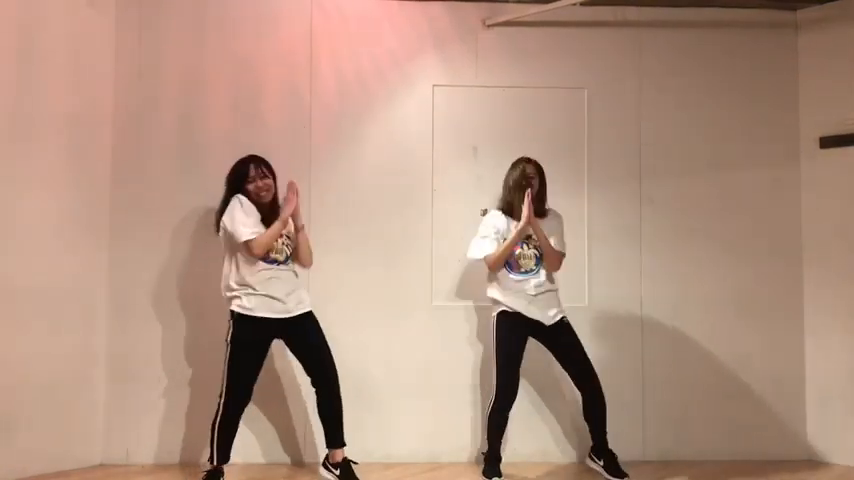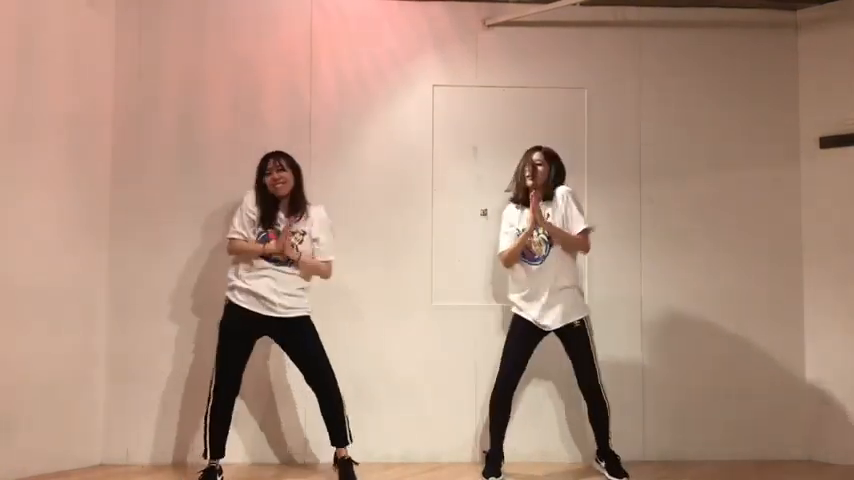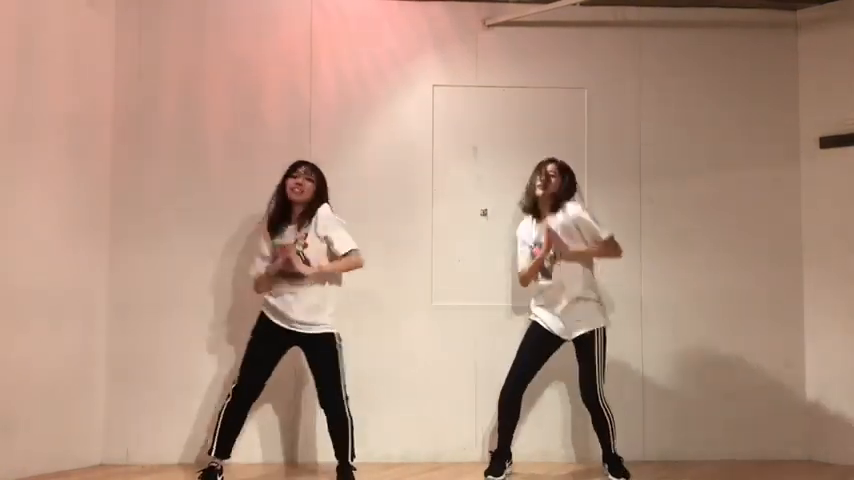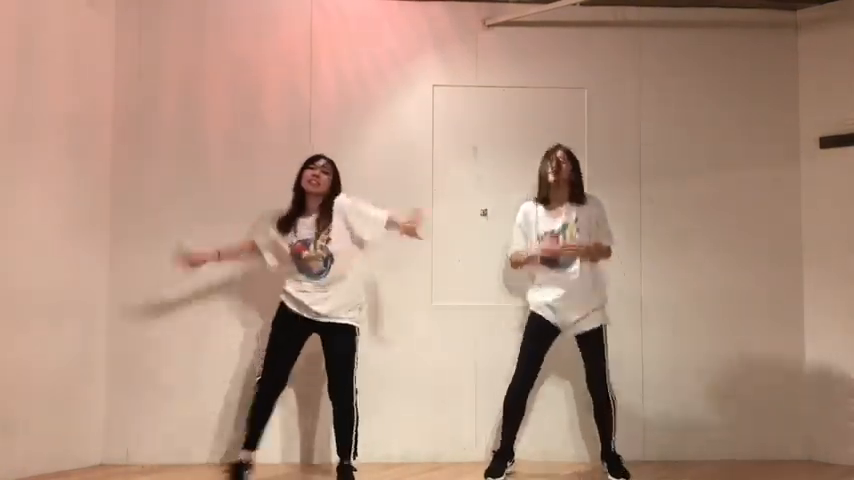
dt=0.2s
person 1, frame 1
left shoulder: (552, 219)
right shoulder: (494, 220)
left elbow: (554, 264)
right elbow: (491, 263)
left wrist: (535, 225)
right wrist: (521, 227)
left hip: (548, 310)
right hip: (510, 311)
left knee: (589, 381)
right knee: (505, 390)
left ankle: (601, 452)
person 1, frame 2
left shoulder: (563, 197)
right shoulder: (512, 212)
left elbow: (583, 245)
right elbow: (506, 260)
left wrist: (544, 222)
right wrist: (529, 226)
left hip: (567, 308)
right hip: (526, 310)
left knee: (591, 386)
right knee: (503, 385)
person 1, frame 3
left shoulder: (572, 212)
right shoulder: (526, 227)
left elbow: (615, 250)
right elbow: (524, 279)
left wrist: (566, 251)
right wrist: (543, 254)
left hip: (585, 315)
right hip: (546, 317)
left knee: (593, 395)
right knee: (512, 388)
person 1, frame 4
left shoulder: (591, 206)
right shoulder: (529, 212)
left elbow: (605, 250)
right elbow: (515, 260)
left wrist: (576, 250)
right wrist: (541, 252)
left hip: (588, 311)
right hip: (544, 309)
left knee: (600, 387)
right knee: (520, 384)
person 2, frame 1
left shoulder: (280, 215)
right shoulder: (238, 207)
left elbow: (306, 260)
right elbow: (258, 248)
left wrist: (294, 216)
right wrist: (285, 215)
left hip: (295, 310)
right hip: (251, 313)
left knee: (327, 379)
right knee: (235, 393)
person 2, frame 2
left shoulder: (315, 215)
right shoulder: (252, 204)
left elbow: (325, 270)
right elbow: (235, 248)
left wrist: (295, 254)
right wrist: (274, 246)
left hip: (291, 311)
right hip: (244, 307)
left knee: (324, 381)
right knee: (224, 386)
person 2, frame 3
left shoulder: (323, 216)
right shoulder: (273, 225)
left elbow: (356, 260)
right elbow: (260, 283)
left wrist: (308, 270)
right wrist: (280, 268)
left hip: (317, 326)
right hip: (274, 320)
left knee: (333, 398)
right knee: (243, 391)
person 2, frame 4
left shoulder: (345, 208)
right shoulder: (288, 223)
left elbow: (388, 221)
right elbow: (255, 246)
left wrist: (406, 226)
right wrist: (212, 256)
left hip: (339, 316)
right hip: (295, 310)
left knee: (342, 392)
right knee: (269, 382)
